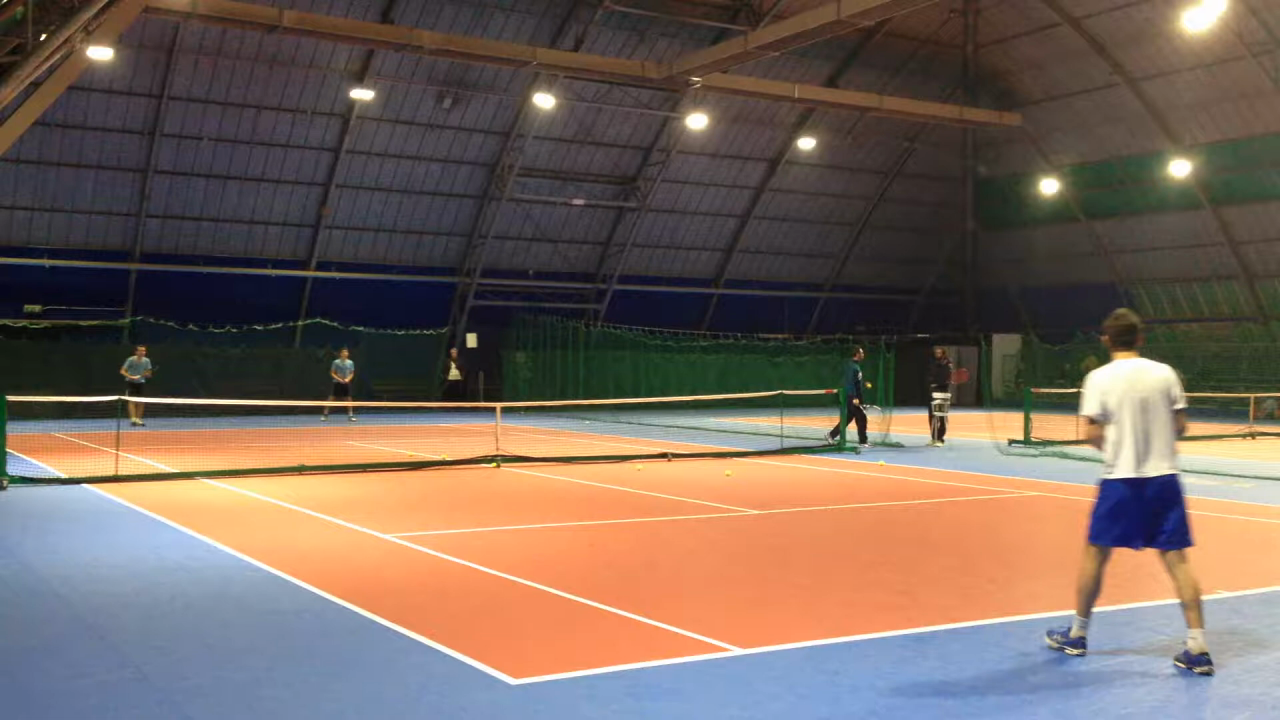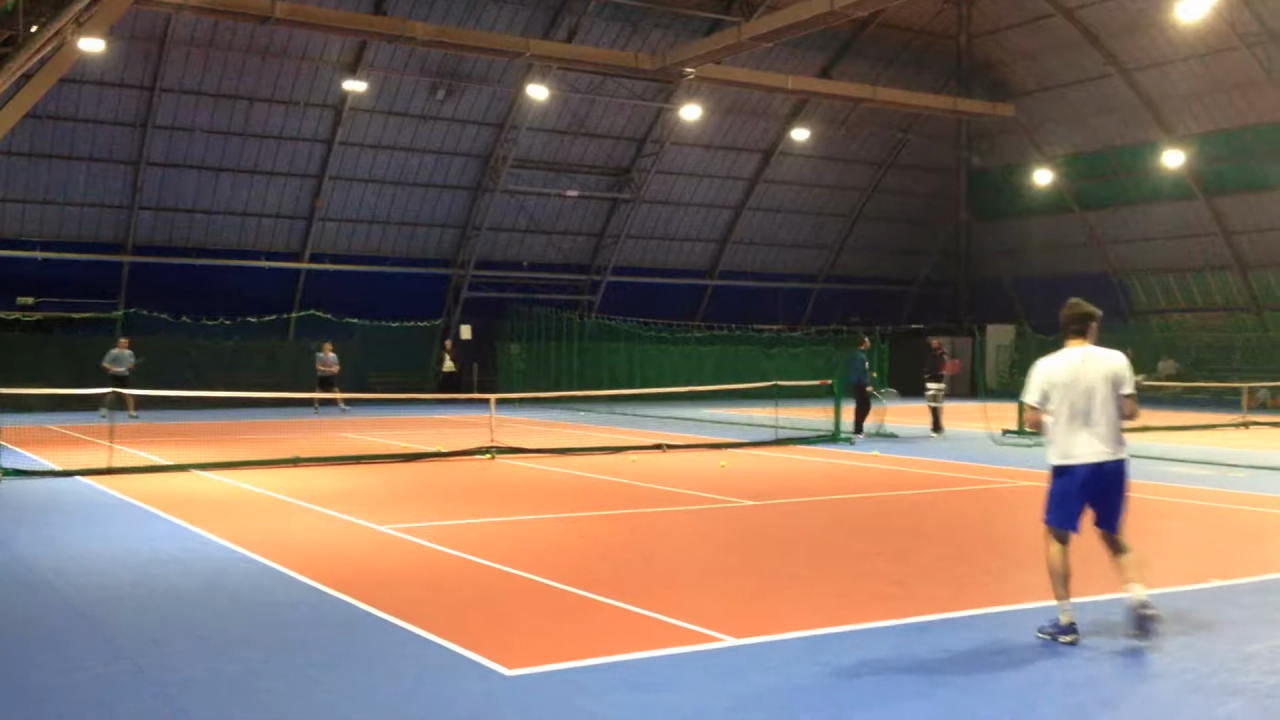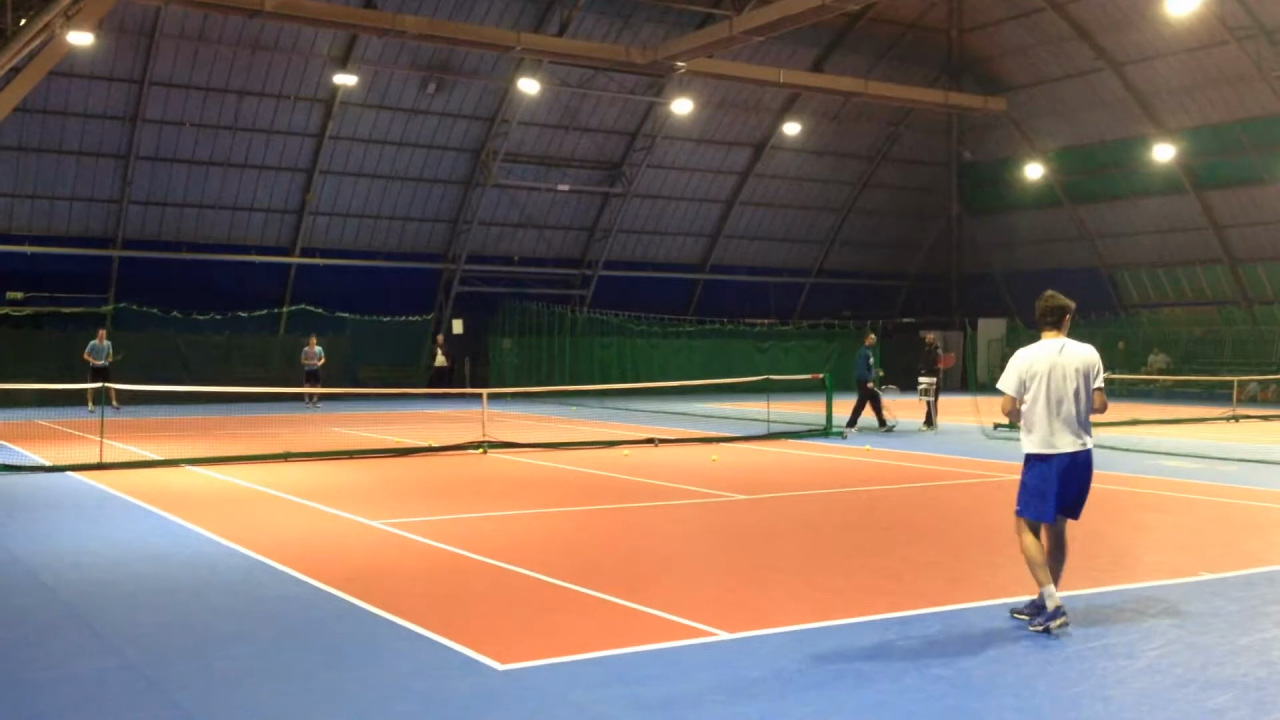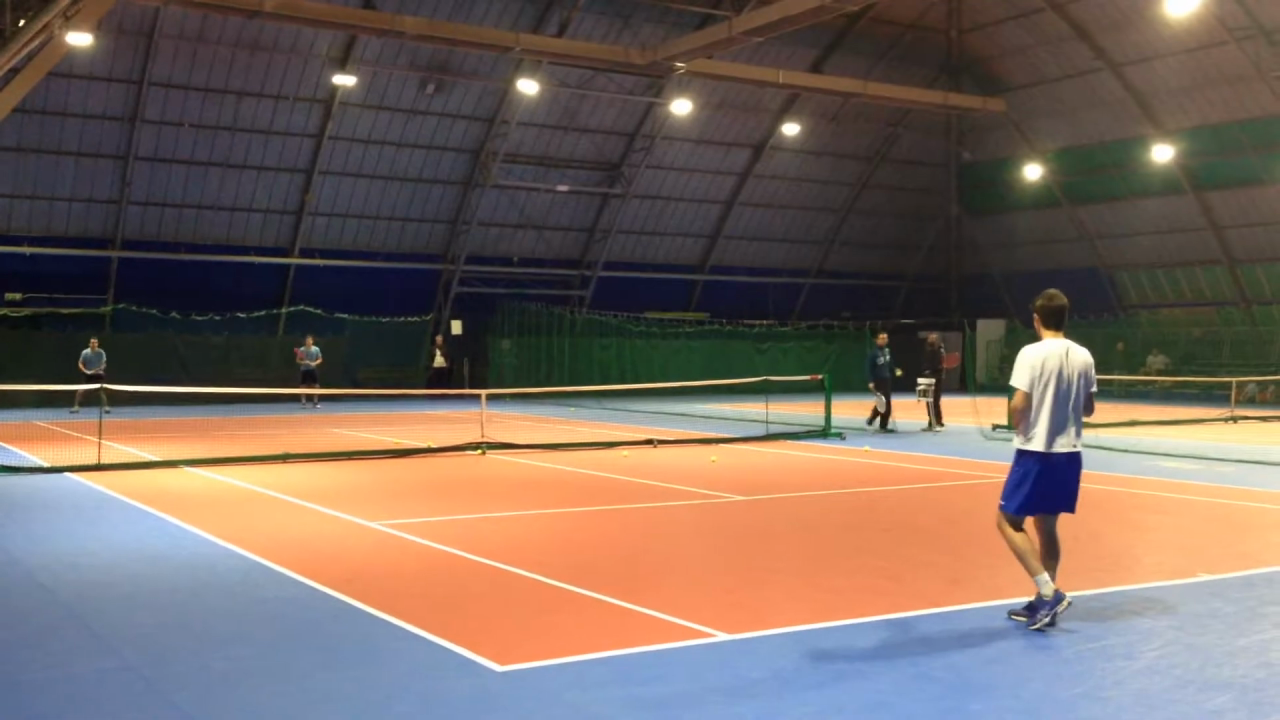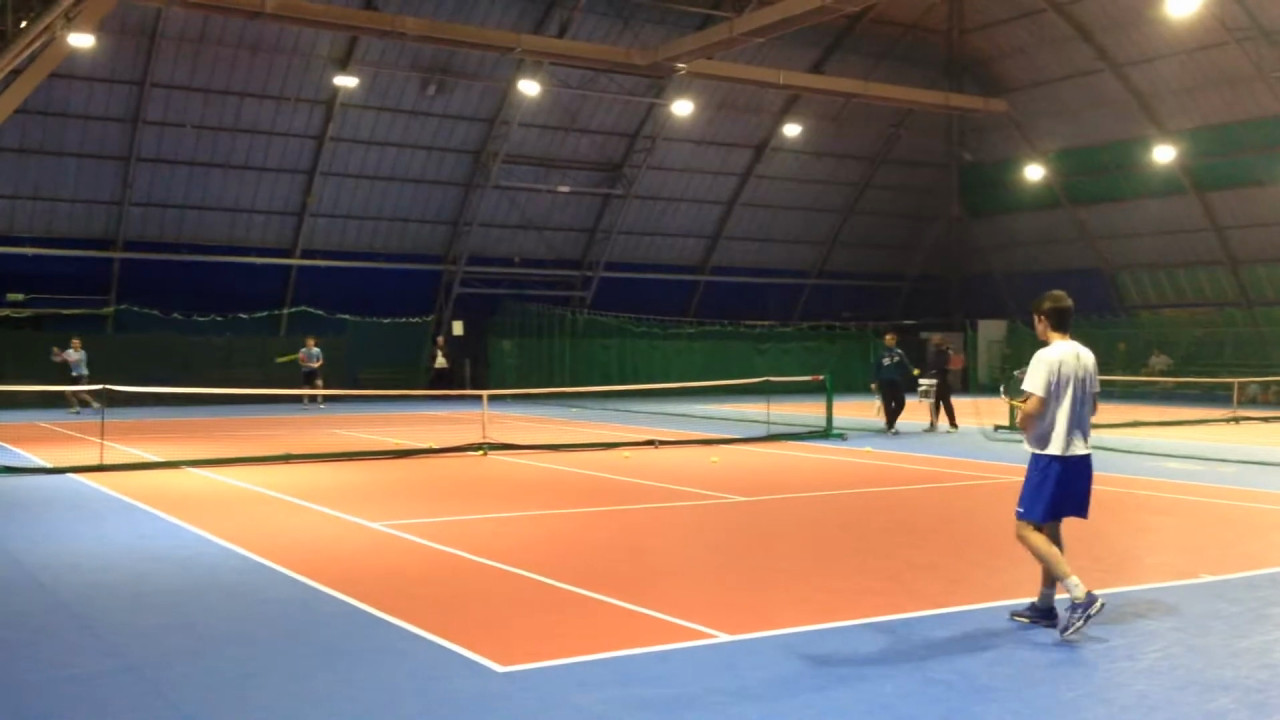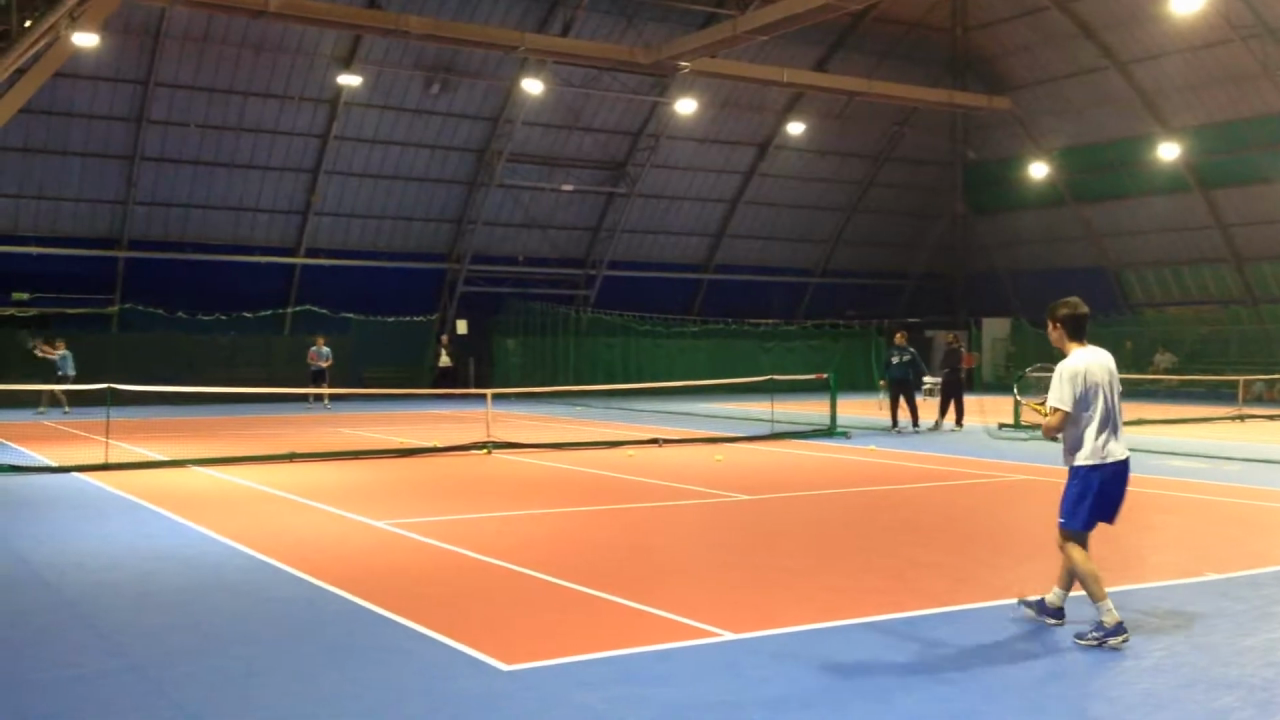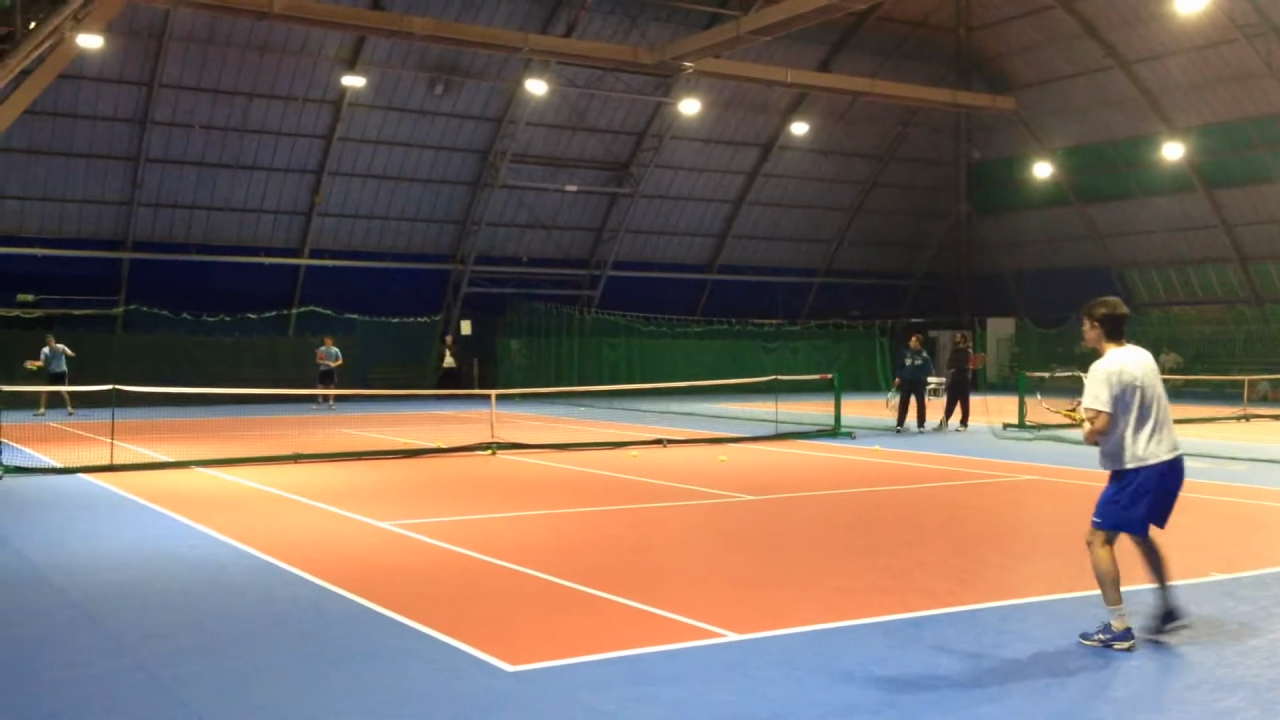
dt=0.3s
person 1, frame 1
left shoulder: (1100, 378)
right shoulder: (1164, 373)
left elbow: (1091, 433)
right elbow: (1180, 426)
left hip: (1122, 480)
right hip: (1164, 479)
left knee: (1095, 555)
right knee: (1177, 561)
left ankle: (1076, 634)
right ankle: (1198, 649)
person 1, frame 2
left shoulder: (1046, 366)
right shoulder: (1116, 360)
left elbow: (1032, 421)
right elbow: (1129, 412)
left hip: (1071, 465)
right hip: (1111, 462)
left knee: (1056, 538)
right knee: (1114, 538)
left ankle: (1065, 622)
right ankle: (1139, 601)
person 1, frame 3
left shoulder: (1024, 357)
right shoulder: (1087, 353)
left elbow: (1008, 409)
right elbow: (1100, 405)
left hip: (1043, 455)
right hip: (1079, 454)
left knee: (1027, 529)
right knee: (1055, 527)
left ankle: (1051, 606)
right ankle: (1046, 603)
person 1, frame 4
left shoulder: (1032, 353)
right shoulder: (1083, 356)
left elbow: (1019, 405)
right elbow: (1088, 409)
left wrist: (1019, 425)
left hip: (1035, 452)
right hip: (1069, 454)
left knee: (1008, 521)
right knee: (1047, 526)
left ankle: (1049, 592)
right ankle: (1044, 601)
person 1, frame 5
left shoulder: (1046, 357)
right shoulder: (1087, 356)
left elbow: (1033, 409)
right elbow: (1091, 406)
left wrist: (1022, 422)
left hip: (1052, 456)
right hip: (1079, 455)
left knee: (1027, 530)
right knee: (1048, 529)
left ankle: (1081, 596)
right ankle: (1045, 606)
person 1, frame 6
left shoulder: (1069, 368)
right shoulder: (1105, 358)
left elbow: (1057, 423)
left wrist: (1045, 427)
right wrist: (1070, 420)
left hip: (1091, 465)
right hip: (1116, 460)
left knee: (1070, 542)
right knee: (1075, 535)
left ankle: (1111, 623)
right ankle: (1054, 603)
person 1, frame 7
left shoulder: (1103, 368)
right shoulder: (1144, 357)
left elbow: (1100, 426)
left wrist: (1087, 432)
right wrist: (1094, 420)
left hip: (1137, 468)
right hip: (1168, 461)
left knee: (1098, 539)
right knee: (1138, 532)
left ankle: (1119, 628)
right ankle: (1167, 607)
